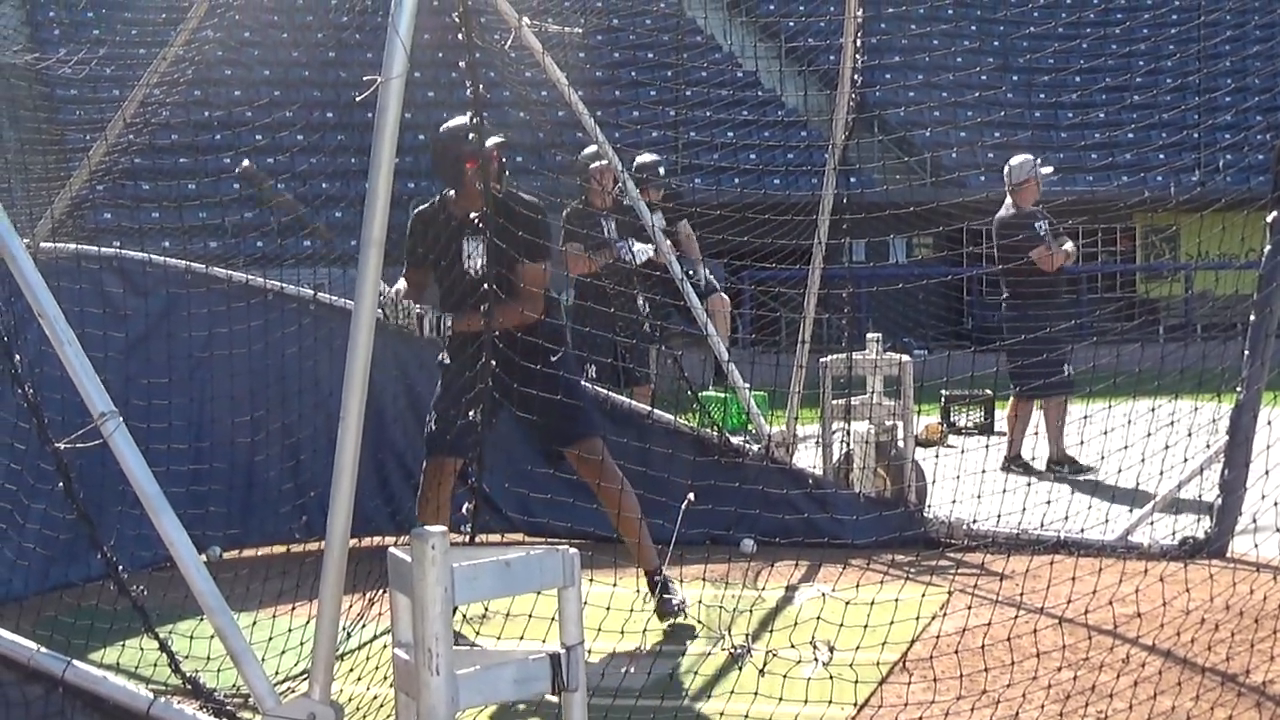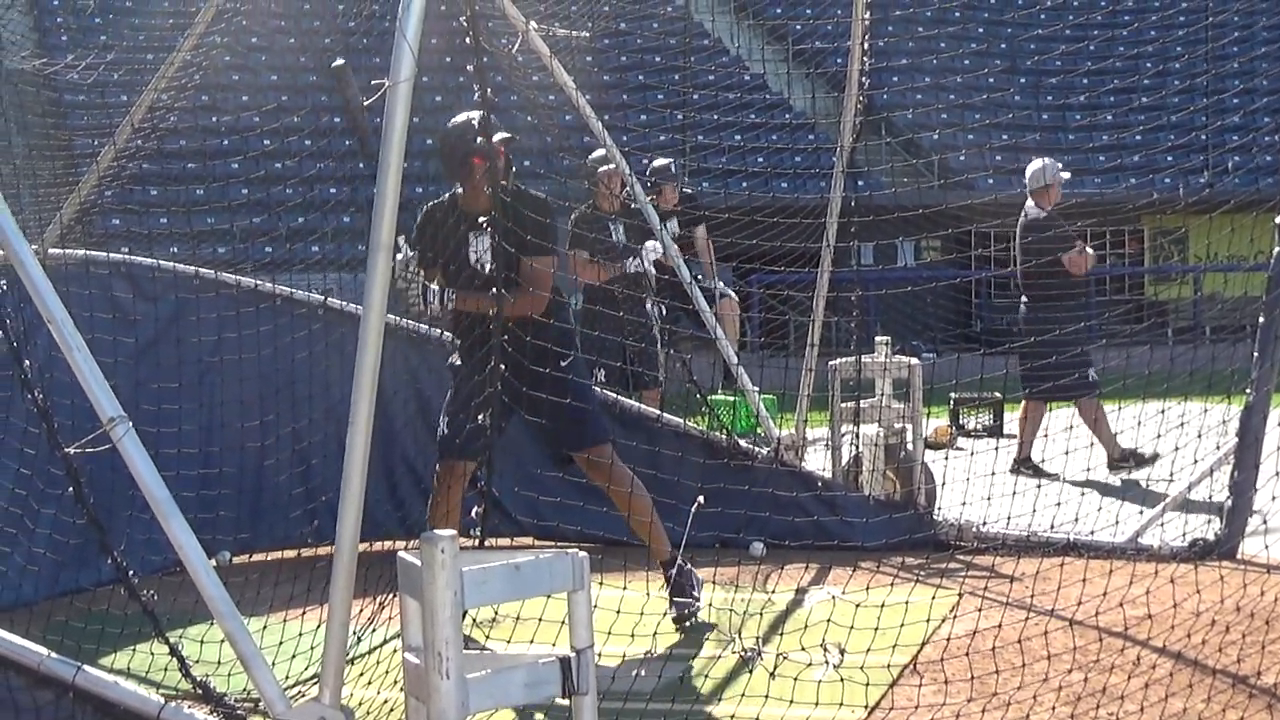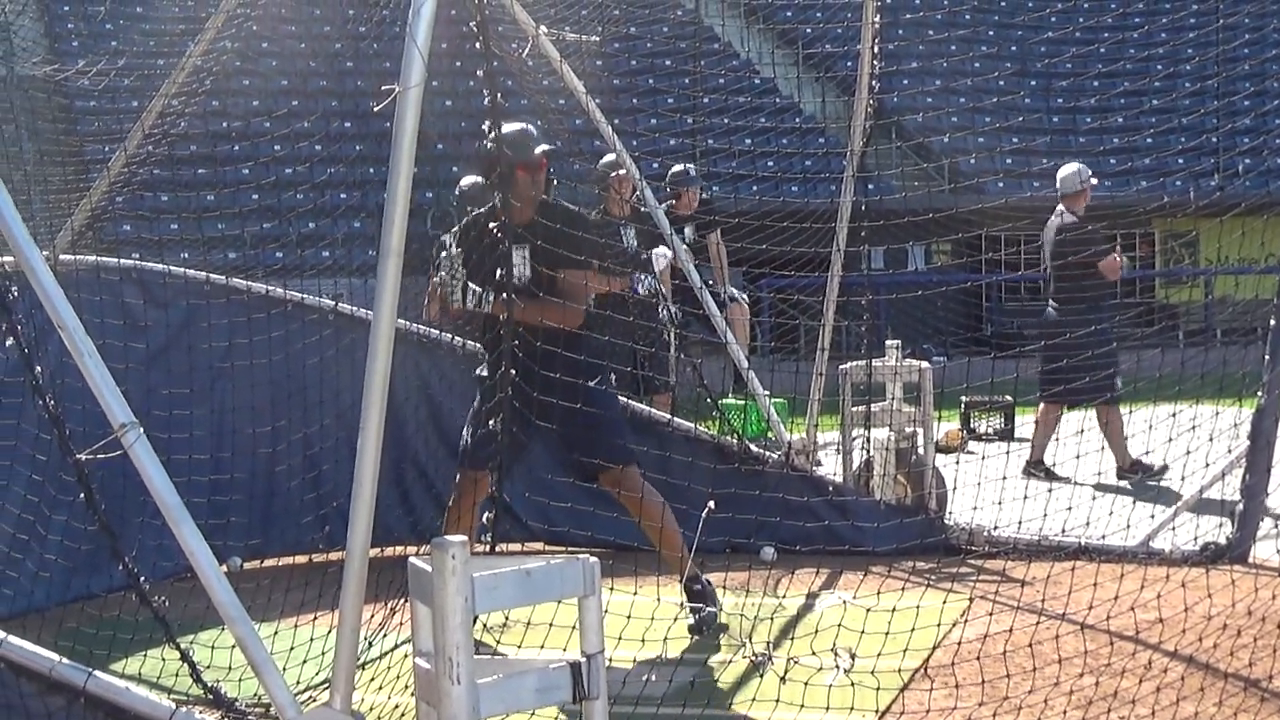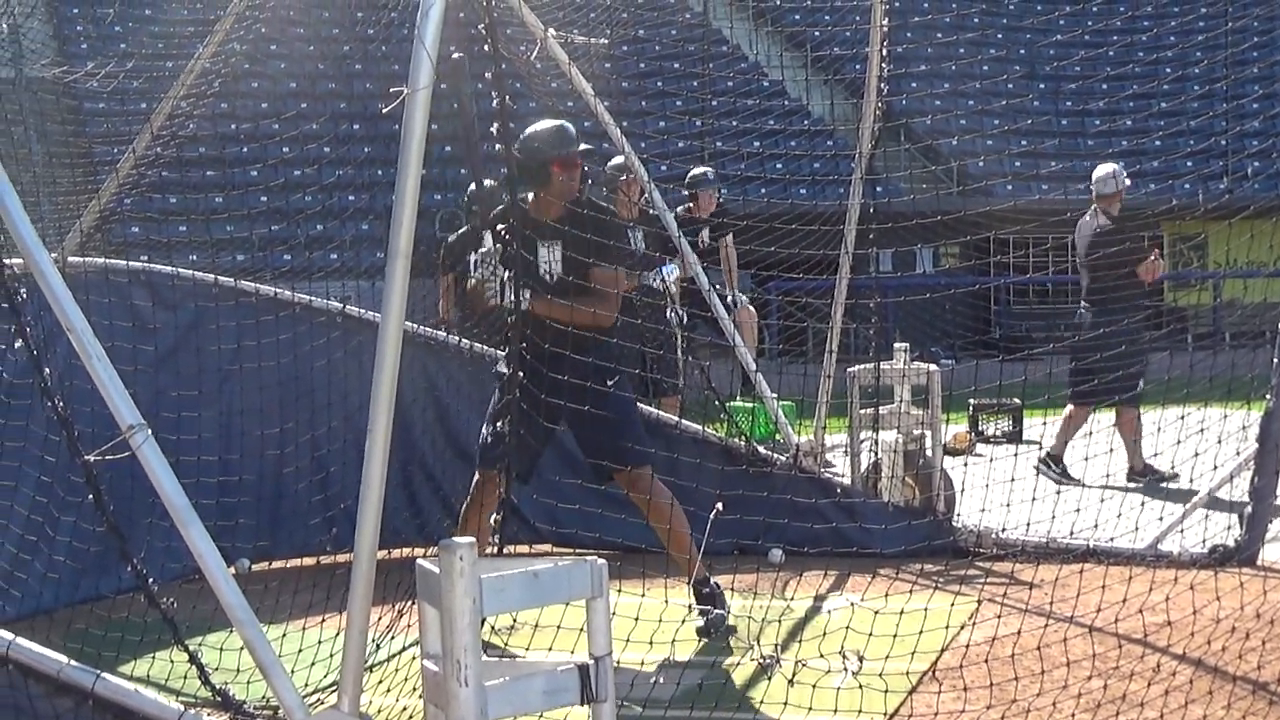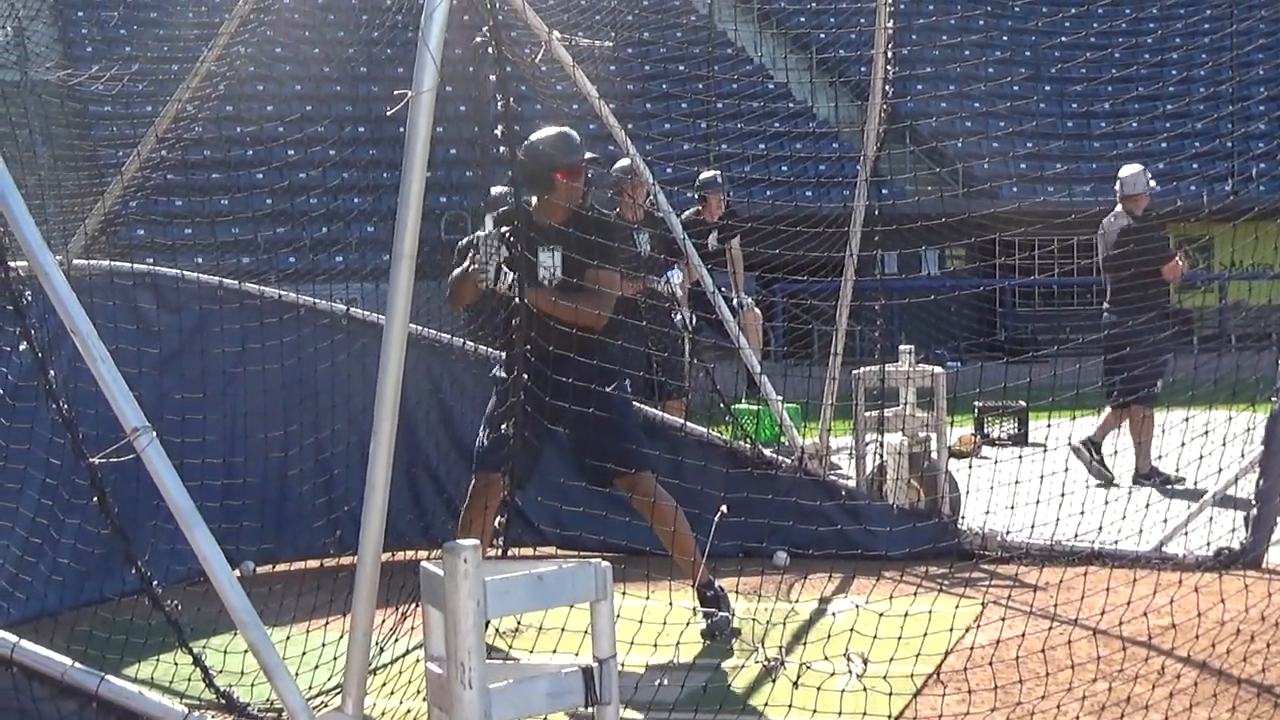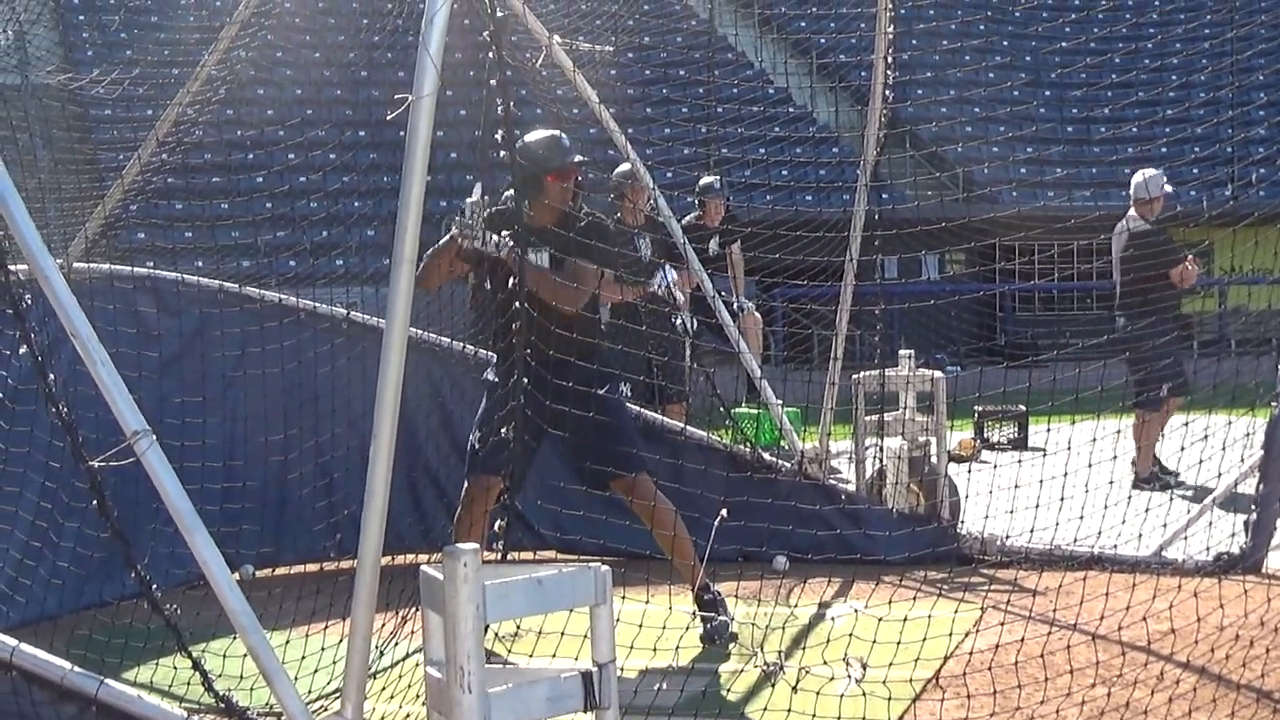
dt=0.2s
person 1, frame 1
left shoulder: (524, 213)
right shoulder: (427, 222)
left elbow: (530, 303)
right elbow: (415, 286)
left wrist: (446, 321)
right wrist: (398, 298)
left hip: (535, 350)
right hip: (469, 356)
left knee: (592, 457)
right knee: (438, 467)
left ankle: (655, 571)
person 1, frame 2
left shoulder: (532, 209)
right shoulder: (434, 220)
left elbow: (534, 299)
right elbow: (424, 294)
left wrist: (452, 299)
left hip: (545, 354)
right hip: (480, 360)
left knee: (602, 462)
right knee: (451, 470)
left ankle: (676, 571)
person 1, frame 3
left shoulder: (569, 224)
right shoulder: (475, 230)
left elbow: (571, 311)
right elbow: (445, 309)
left wrist: (492, 303)
right wrist: (448, 286)
left hip: (571, 369)
right hip: (508, 370)
left knee: (624, 479)
right knee: (471, 480)
left ankle: (696, 585)
person 1, frame 4
left shoulder: (600, 223)
right shoulder: (504, 223)
left elbow: (604, 310)
left wrist: (524, 298)
right wrist: (484, 282)
left hip: (591, 369)
right hip: (527, 369)
left knee: (639, 479)
right knee: (487, 481)
left ankle: (705, 587)
person 1, frame 5
left shoulder: (599, 229)
right shoulder: (505, 227)
left elbow: (596, 312)
right elbow: (459, 298)
left wrist: (518, 284)
right wrist: (476, 264)
left hip: (588, 374)
right hip: (524, 374)
left knee: (639, 482)
right knee: (486, 484)
left ankle: (708, 590)
person 1, frame 6
left shoulder: (589, 228)
right shoulder: (497, 224)
left elbow: (570, 298)
right elbow: (426, 279)
left wrist: (504, 250)
right wrist: (460, 235)
left hip: (581, 376)
right hip: (516, 377)
left knee: (636, 484)
right knee: (479, 487)
left ankle: (705, 594)
person 2, frame 1
left shoulder: (1038, 216)
right shoulder: (1012, 220)
left elbow: (1070, 252)
right elbow: (1048, 260)
left wrist: (1056, 252)
right wrist: (1059, 253)
left hip: (1043, 312)
right hip: (1030, 313)
left knee: (1028, 388)
right knee: (1056, 386)
left ankle: (1013, 456)
right ankle: (1058, 458)
person 2, frame 2
left shoulder: (1036, 218)
right shoulder: (1042, 222)
left elbow: (1082, 254)
right elbow: (1077, 266)
left wrist: (1082, 255)
right wrist: (1084, 257)
left hip: (1042, 314)
right hip: (1055, 317)
left knee: (1038, 390)
right knee: (1085, 388)
left ankle: (1023, 458)
right ankle: (1117, 454)
person 2, frame 3
left shoulder: (1056, 223)
right shoulder: (1080, 228)
left elbow: (1107, 263)
right elbow: (1112, 270)
left wrist: (1112, 260)
right wrist: (1116, 261)
left hip: (1062, 317)
right hip: (1087, 321)
left knee: (1056, 394)
right knee: (1106, 394)
left ankle: (1036, 461)
right ankle: (1126, 464)
person 2, frame 4
left shoulder: (1084, 225)
right shoulder: (1120, 231)
right elbow: (1150, 273)
left wrist: (1150, 262)
right wrist: (1154, 263)
left hip: (1092, 319)
right hip: (1121, 322)
left knee: (1087, 395)
right knee: (1127, 397)
left ankle: (1055, 454)
right ankle: (1137, 467)
person 2, frame 5
left shoulder: (1108, 226)
right shoulder: (1144, 231)
right elbow: (1173, 273)
left wrist: (1173, 264)
right wrist: (1176, 264)
left hip: (1119, 319)
right hip: (1142, 322)
left knee: (1129, 395)
right knee: (1143, 397)
left ankle: (1093, 442)
right ankle: (1144, 469)
person 2, frame 6
left shoulder: (1125, 229)
right shoulder: (1150, 234)
left elbow: (1176, 270)
right elbow: (1184, 277)
left wrist: (1184, 267)
right wrist: (1188, 268)
left hip: (1153, 325)
right hip: (1148, 326)
left knee: (1172, 392)
right knee: (1149, 401)
left ankle: (1147, 457)
right ankle: (1144, 474)
person 3, frame 1
left shoulder: (627, 210)
right shoulder: (574, 215)
left elbow: (639, 254)
right elbow: (575, 265)
right wrist: (614, 251)
left hip: (630, 308)
right hip: (592, 311)
left knee: (642, 385)
person 3, frame 2
left shoulder: (636, 215)
right shoulder: (582, 219)
left elbow: (649, 259)
right elbow: (581, 271)
right wrist: (624, 266)
left hip: (638, 310)
right hip: (601, 314)
left knee: (652, 387)
person 3, frame 3
left shoulder: (647, 219)
right shoulder: (594, 225)
left elbow: (662, 264)
left wrist: (666, 301)
right wrist: (630, 280)
left hip: (650, 314)
right hip: (613, 317)
left knee: (662, 391)
right knee: (618, 396)
person 3, frame 4
left shoulder: (655, 221)
left elbow: (672, 264)
left wrist: (674, 304)
left hip: (658, 316)
right hip: (623, 320)
left knee: (671, 394)
person 3, frame 5
left shoulder: (661, 224)
left elbow: (679, 267)
left wrist: (681, 307)
right wrist: (647, 283)
left hip: (665, 320)
right hip: (628, 323)
left knee: (676, 397)
person 3, frame 6
left shoulder: (662, 228)
left elbow: (681, 270)
left wrist: (682, 311)
left hip: (666, 326)
right hip: (629, 329)
left knee: (676, 402)
person 4, frame 1
left shoulder: (669, 199)
left elbow: (685, 234)
left wrist: (700, 267)
right hip: (648, 278)
left knee: (720, 300)
left ankle: (722, 371)
person 4, frame 2
left shoulder: (689, 201)
left elbow: (702, 242)
left wrist: (713, 281)
right hip: (658, 282)
left knee: (728, 304)
left ankle: (731, 374)
person 4, frame 3
left shoulder: (706, 208)
right shoulder: (664, 217)
left elbow: (716, 247)
left wrist: (725, 286)
right hip: (672, 285)
left knee: (739, 308)
left ankle: (742, 377)
person 4, frame 4
left shoulder: (720, 216)
right shoulder: (679, 221)
left elbow: (728, 252)
left wrist: (733, 291)
left hip: (709, 286)
right hip: (684, 289)
left knee: (746, 313)
left ankle: (750, 379)
person 4, frame 5
left shoulder: (728, 219)
right shoulder: (688, 223)
left elbow: (734, 255)
left wrist: (739, 293)
left hip: (717, 290)
left knee: (752, 315)
person 4, frame 6
left shoulder: (728, 225)
right shoulder: (688, 228)
left elbow: (735, 260)
left wrist: (740, 298)
left hip: (719, 293)
right hip: (693, 296)
left knee: (752, 319)
